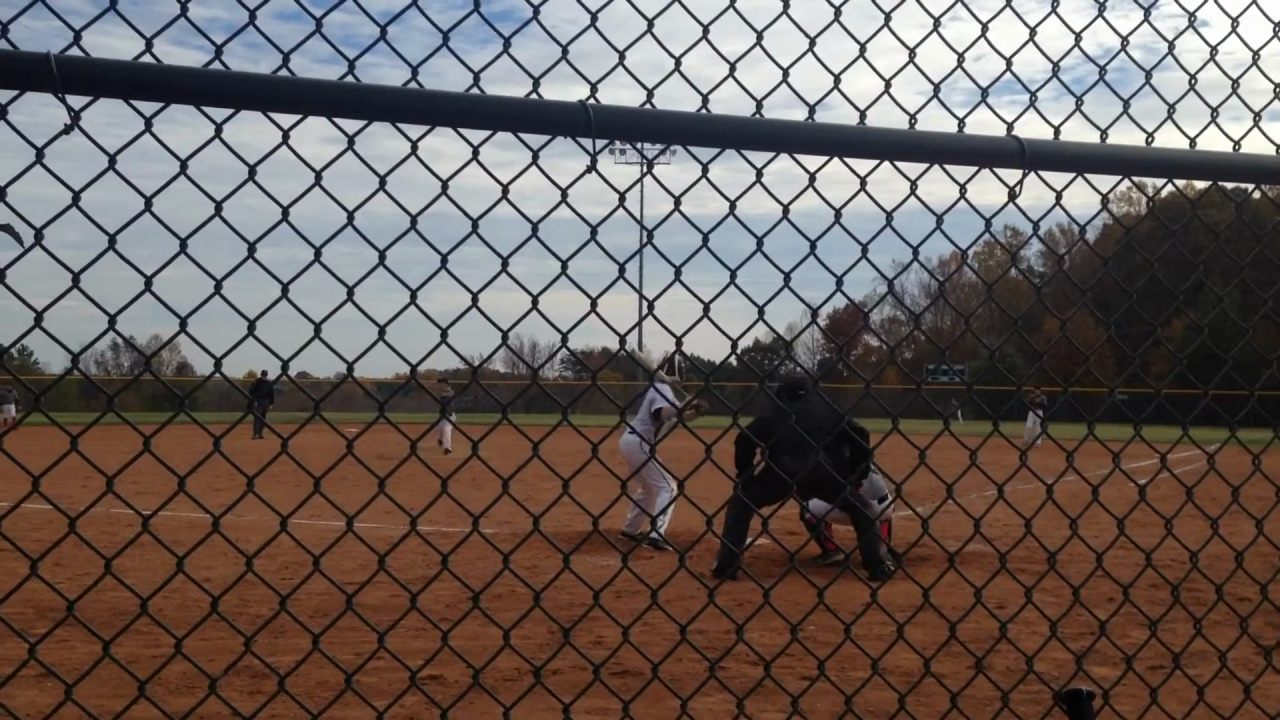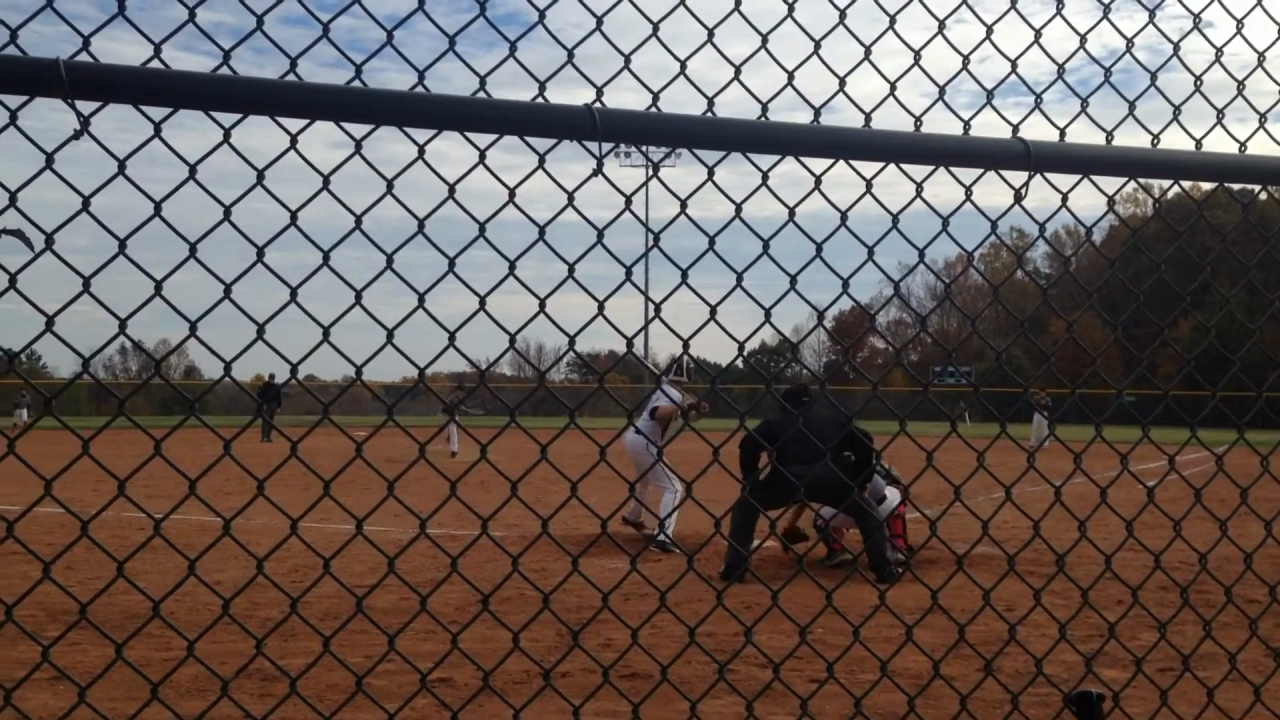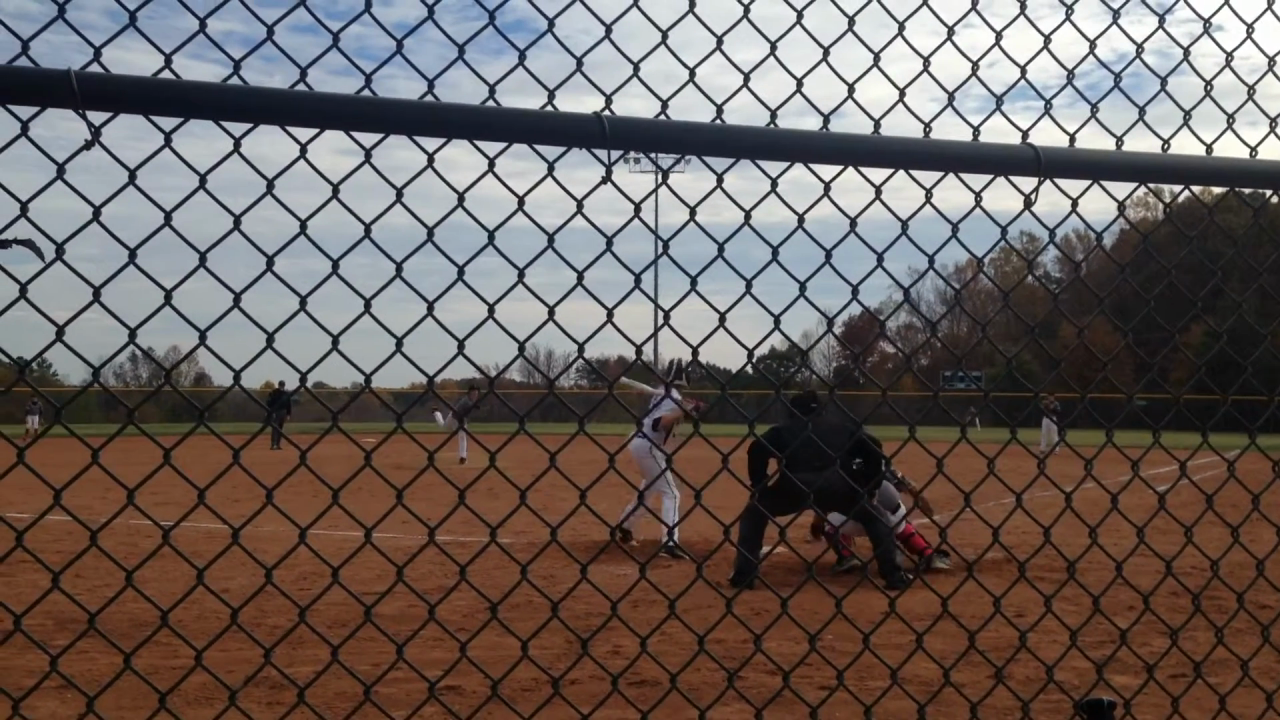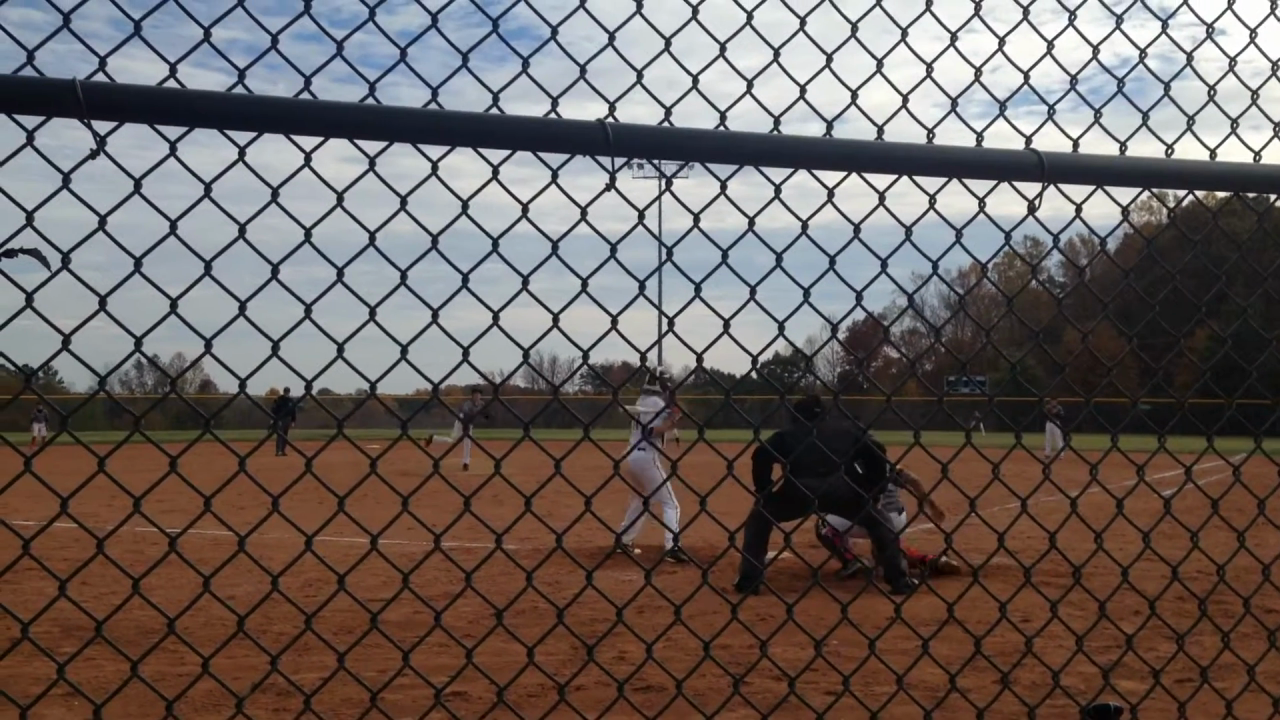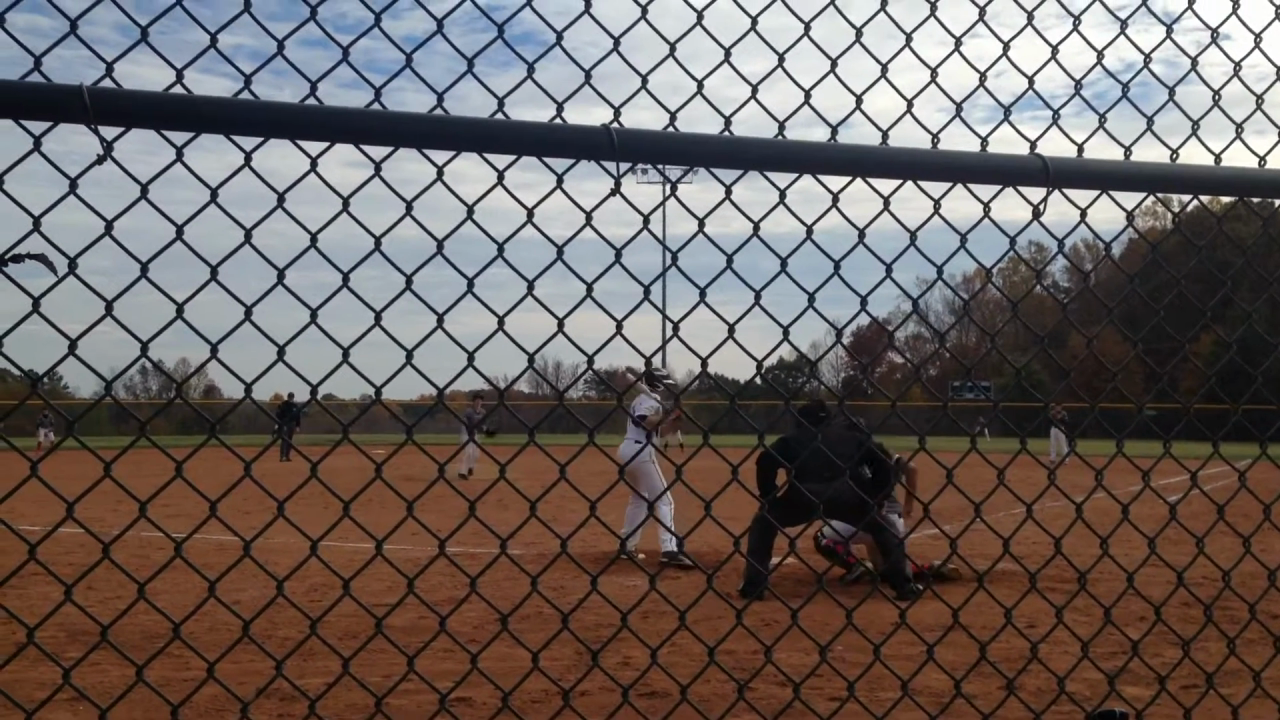
dt=0.2s
person 1, frame 1
left shoulder: (772, 416)
right shoulder: (828, 411)
left elbow: (745, 440)
right elbow: (860, 437)
left wrist: (744, 478)
right wrist: (857, 478)
left hip: (782, 472)
right hip: (824, 471)
left knee: (741, 502)
right knee: (860, 508)
left ankle: (727, 565)
right ankle: (878, 566)
person 1, frame 2
left shoulder: (775, 422)
right shoulder: (833, 418)
left elbow: (749, 443)
right elbow: (864, 442)
left wrist: (750, 480)
right wrist: (860, 482)
left hip: (787, 478)
right hip: (829, 478)
left knee: (746, 505)
right knee: (864, 511)
left ankle: (734, 567)
right ankle: (884, 568)
person 1, frame 3
left shoulder: (783, 429)
right shoulder: (841, 426)
left elbow: (757, 450)
right elbow: (872, 449)
left wrist: (758, 487)
right wrist: (869, 489)
left hip: (795, 485)
right hip: (837, 484)
left knee: (754, 512)
right knee: (873, 516)
left ankle: (743, 574)
right ankle: (894, 575)
person 1, frame 4
left shoulder: (788, 435)
right shoulder: (844, 431)
left elbow: (762, 457)
right elbow: (877, 454)
left wrist: (765, 493)
right wrist: (874, 494)
left hip: (800, 491)
right hip: (841, 489)
left knee: (760, 517)
right knee: (877, 522)
left ankle: (750, 580)
right ankle: (900, 580)
person 1, frame 5
left shoulder: (792, 439)
right shoulder: (849, 436)
left elbow: (765, 461)
right elbow: (881, 461)
left wrist: (768, 499)
right wrist: (877, 499)
left hip: (804, 496)
right hip: (845, 495)
left knee: (763, 523)
right knee: (881, 527)
left ankle: (752, 585)
right ankle: (903, 586)
person 2, frame 1
left shoulder: (660, 388)
right shoulder: (663, 390)
left elbow: (677, 418)
right elbow: (659, 415)
left wrist: (695, 411)
right wrist: (683, 407)
left hip: (632, 440)
right hip: (638, 443)
left knee: (647, 488)
right knee: (667, 487)
left ankle: (632, 529)
right ankle: (655, 535)
person 2, frame 2
left shoulder: (667, 389)
right shoulder: (671, 392)
left elbow: (681, 418)
right elbow: (655, 413)
left wrist: (697, 411)
right wrist: (683, 406)
left hip: (636, 438)
right hip: (643, 443)
left knee: (647, 480)
right knee: (672, 488)
left ankle: (633, 516)
right ankle: (662, 538)
person 2, frame 3
left shoulder: (665, 393)
right shoulder: (673, 397)
left elbow: (670, 418)
right elbow: (658, 423)
left wrist: (690, 409)
right wrist: (683, 412)
left hip: (638, 443)
right hip: (647, 446)
left knee: (650, 486)
right knee: (670, 494)
left ankle: (624, 527)
right ankle: (670, 543)
person 2, frame 4
left shoulder: (642, 402)
right shoulder: (658, 403)
right elbow: (652, 431)
left wrist: (673, 417)
right wrist: (673, 418)
left hip: (630, 457)
right hip: (645, 459)
left knee: (642, 498)
right knee: (669, 503)
left ankle: (623, 541)
right ankle: (672, 548)
person 2, frame 5
left shoulder: (639, 399)
right shoulder: (650, 399)
right elbow: (642, 420)
left wrist: (668, 418)
right wrist: (667, 417)
left hip: (626, 450)
right hip: (640, 452)
left knee: (638, 499)
right knee: (663, 501)
left ankle: (627, 547)
right ankle: (669, 550)
